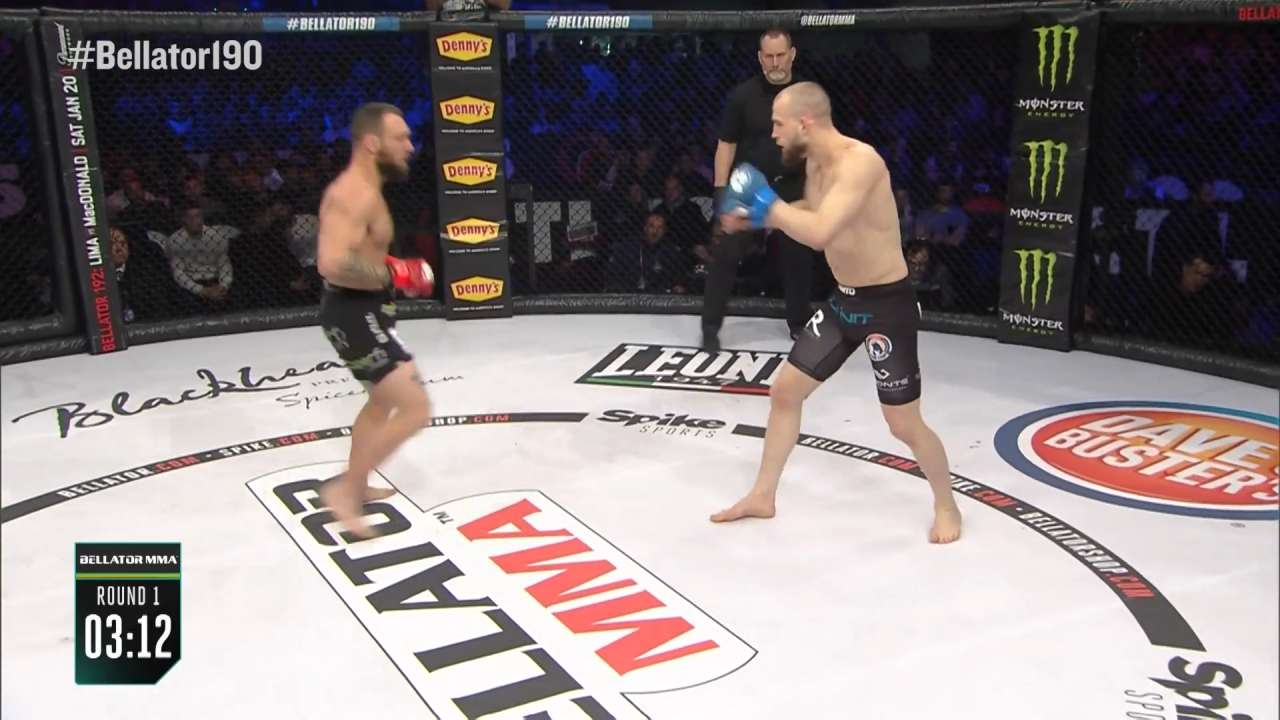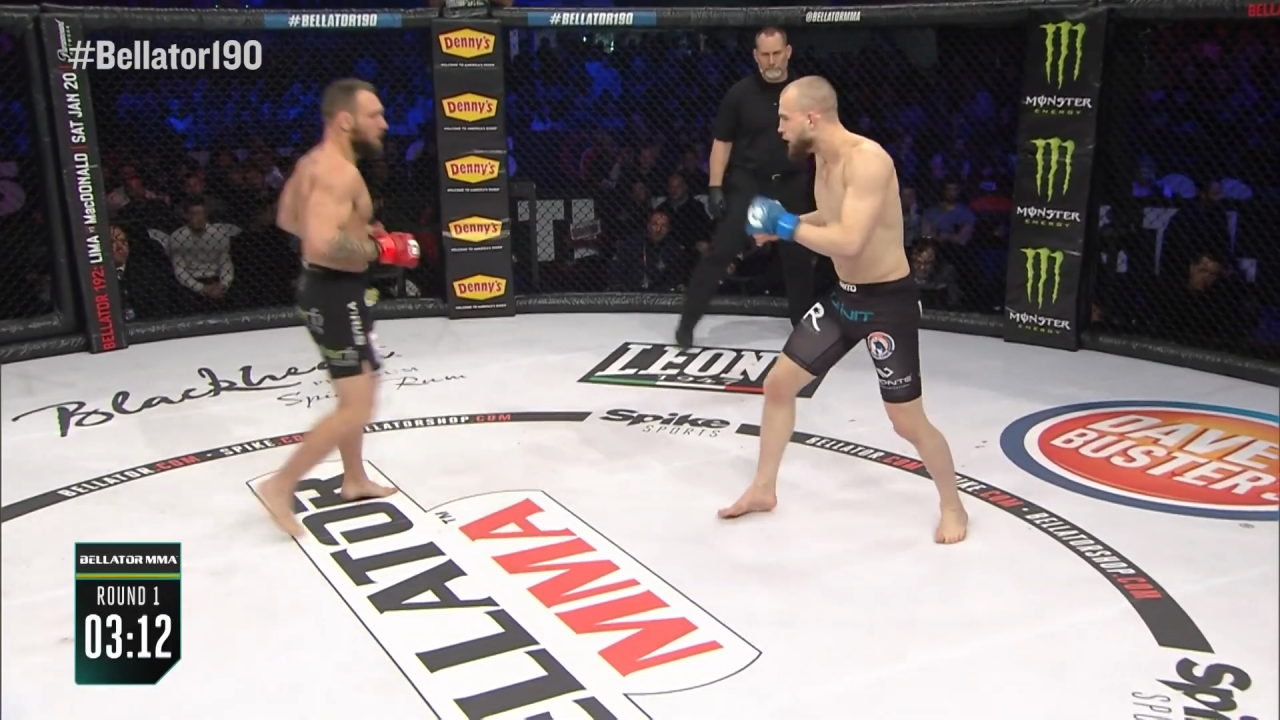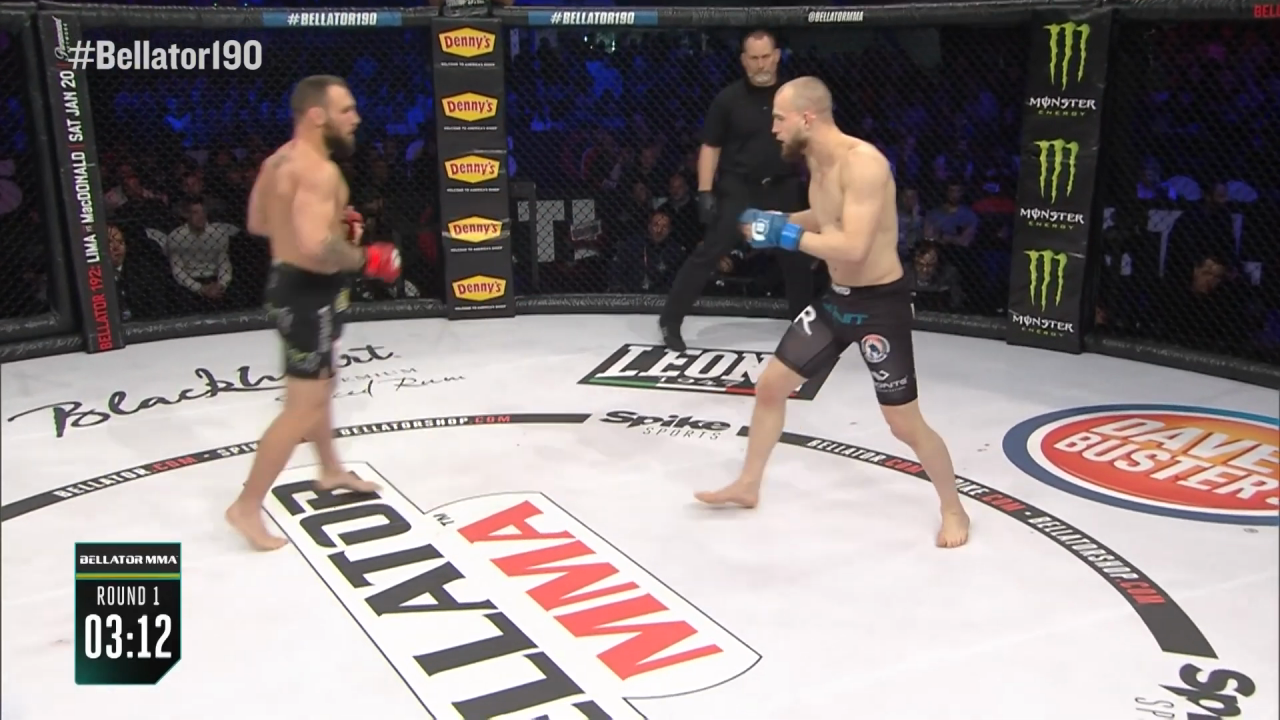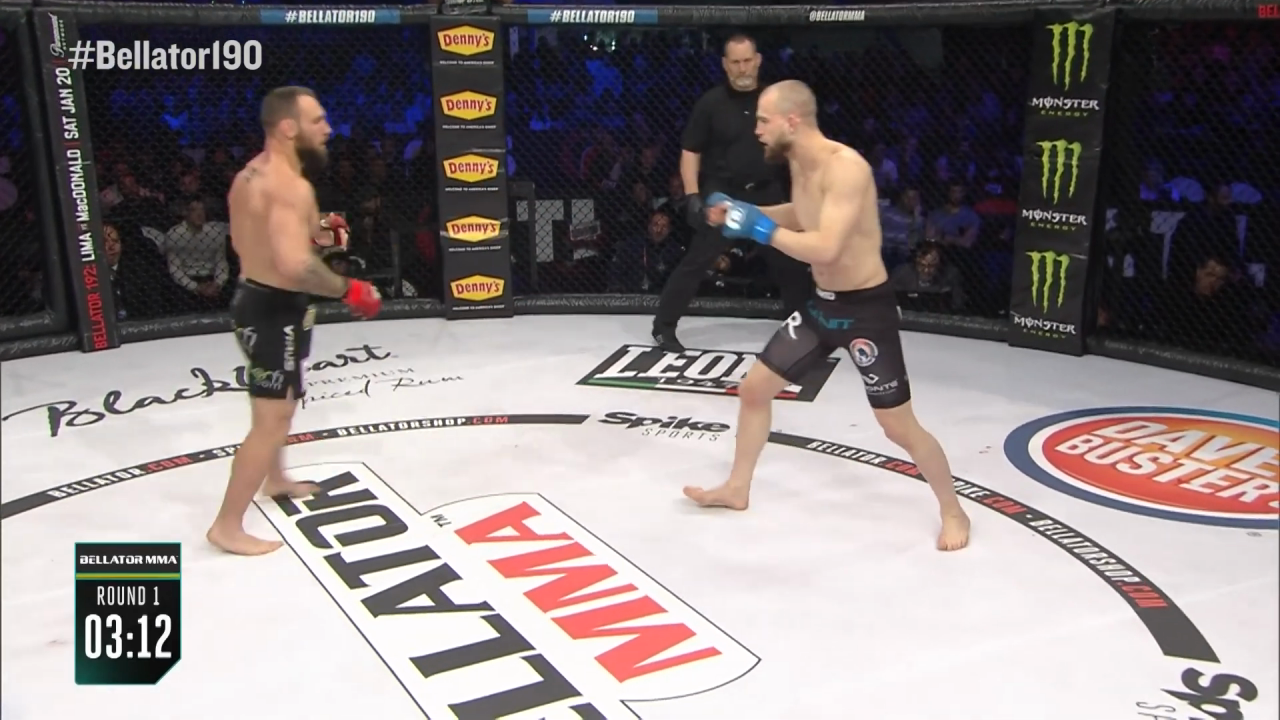
dt=0.1s
person 1, frame 1
left shoulder: (859, 161)
right shoulder: (817, 163)
left elbow: (819, 232)
right elbow: (807, 216)
left wrist: (764, 203)
right wrist: (751, 209)
left hip: (886, 304)
right hip: (843, 301)
left knee: (904, 424)
right knee: (784, 392)
left ankle: (946, 506)
right ankle: (761, 496)
person 1, frame 2
left shoulder: (869, 159)
right shoulder: (825, 158)
left elbow: (848, 241)
left wrist: (787, 226)
right wrist: (778, 223)
left hip: (888, 301)
right hip: (843, 297)
left knee: (908, 423)
right knee: (778, 384)
left ankle: (952, 506)
right ankle: (762, 489)
person 1, frame 3
left shoulder: (864, 163)
right shoulder: (818, 159)
left elbow: (852, 248)
left wrist: (788, 236)
right wrist: (776, 222)
left hip: (880, 304)
right hip: (836, 300)
left knee: (906, 425)
right knee: (769, 386)
left ankle: (953, 510)
right ankle: (747, 486)
person 1, frame 4
left shoulder: (845, 167)
right shoulder: (799, 163)
left elbow: (826, 249)
left wrist: (762, 230)
right wrist: (745, 212)
left hip: (867, 308)
right hip: (821, 304)
left knee: (900, 428)
right knee: (753, 389)
left ankle: (952, 513)
right ankle: (736, 489)
person 2, frame 1
left shoulder: (347, 186)
right shoulder: (359, 195)
right elbow: (332, 263)
left wrist: (385, 264)
right wrist: (398, 275)
left hip: (352, 310)
right hip: (356, 313)
left knee: (383, 403)
right knee: (415, 411)
left ankle: (355, 486)
right ankle: (344, 493)
person 2, frame 2
left shoulder: (314, 163)
right shoulder: (338, 173)
left elbow: (287, 219)
right elbow: (322, 245)
right wrist: (383, 250)
left hip: (328, 291)
right hip: (336, 296)
left knee: (352, 395)
right knee: (356, 411)
left ankle: (355, 480)
right ankle: (281, 485)
person 2, frame 3
left shoulder: (278, 160)
right shoulder: (318, 171)
left elbow: (257, 221)
right elbow: (316, 247)
right wrist: (368, 258)
left hip: (289, 286)
right hip: (307, 294)
left knee: (319, 390)
right knee: (302, 408)
left ankle: (333, 472)
right ankle: (246, 507)
person 2, frame 4
left shoulder: (250, 175)
right shoulder: (290, 187)
right elbow: (296, 267)
left wrist: (311, 231)
right wrist: (348, 290)
left hip: (255, 301)
right hip: (275, 312)
left knee: (278, 408)
right knee: (270, 426)
left ankle: (275, 479)
right ankle: (228, 525)
person 3, frame 1
right shoulder: (743, 95)
right elbow: (727, 144)
right wrist: (720, 188)
left hip: (794, 187)
left knee: (798, 261)
right knee: (727, 254)
left ankle: (799, 324)
right ankle: (711, 326)
person 3, frame 2
right shoulder: (740, 94)
right elbow: (722, 143)
right wrist: (715, 188)
left hip: (792, 186)
right hip: (746, 185)
left knee: (799, 259)
right knee: (721, 251)
right ankle: (688, 319)
person 3, frame 3
right shoulder: (728, 98)
right elbow: (710, 148)
right wrist: (705, 193)
left hip: (784, 190)
right hip: (738, 189)
left knee: (798, 262)
right knee: (707, 255)
right ankle: (670, 321)
person 3, frame 4
right shoulder: (710, 103)
right elbow: (691, 152)
right wrist: (692, 196)
left hip: (767, 193)
right hip: (722, 194)
left knee: (789, 264)
right knee: (696, 261)
right ankle: (663, 328)
